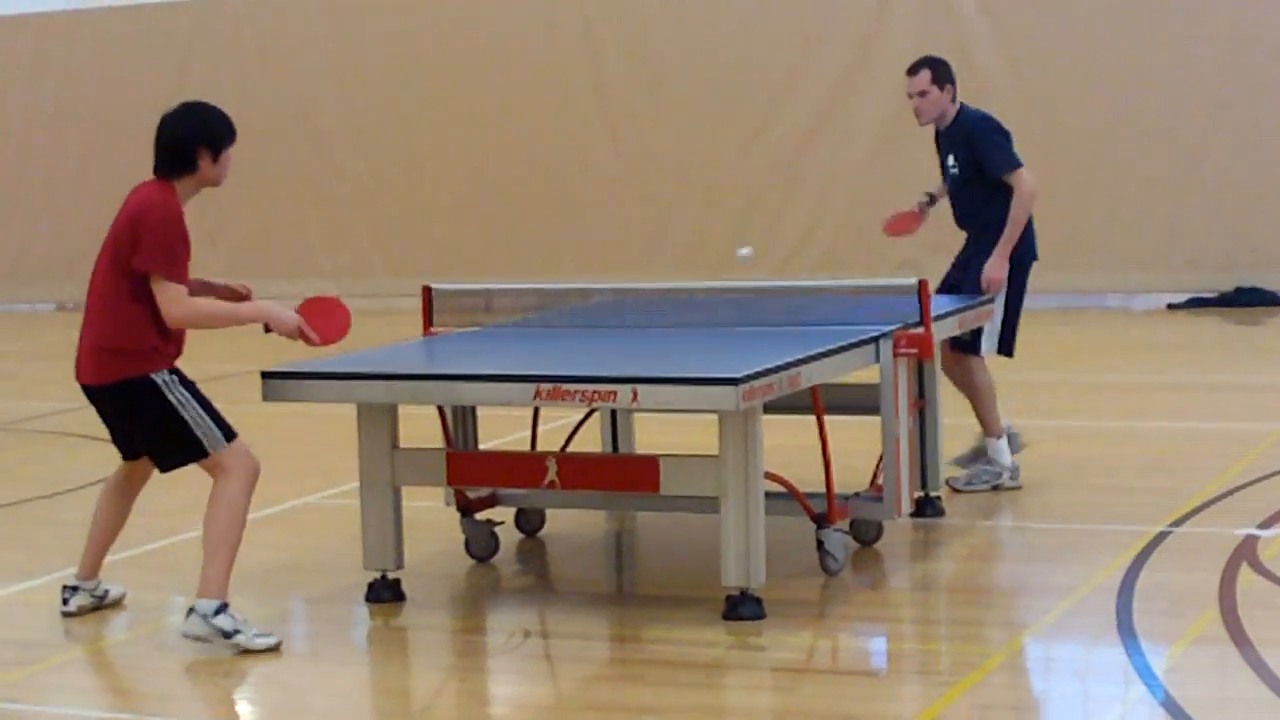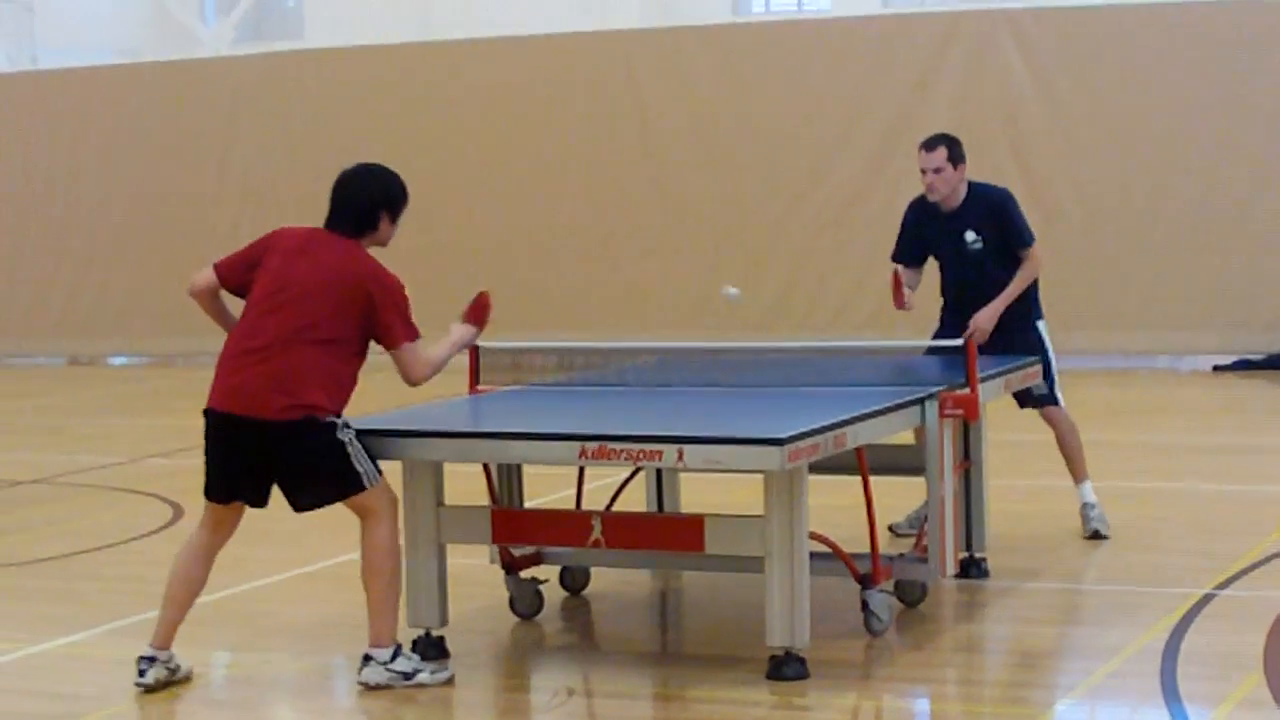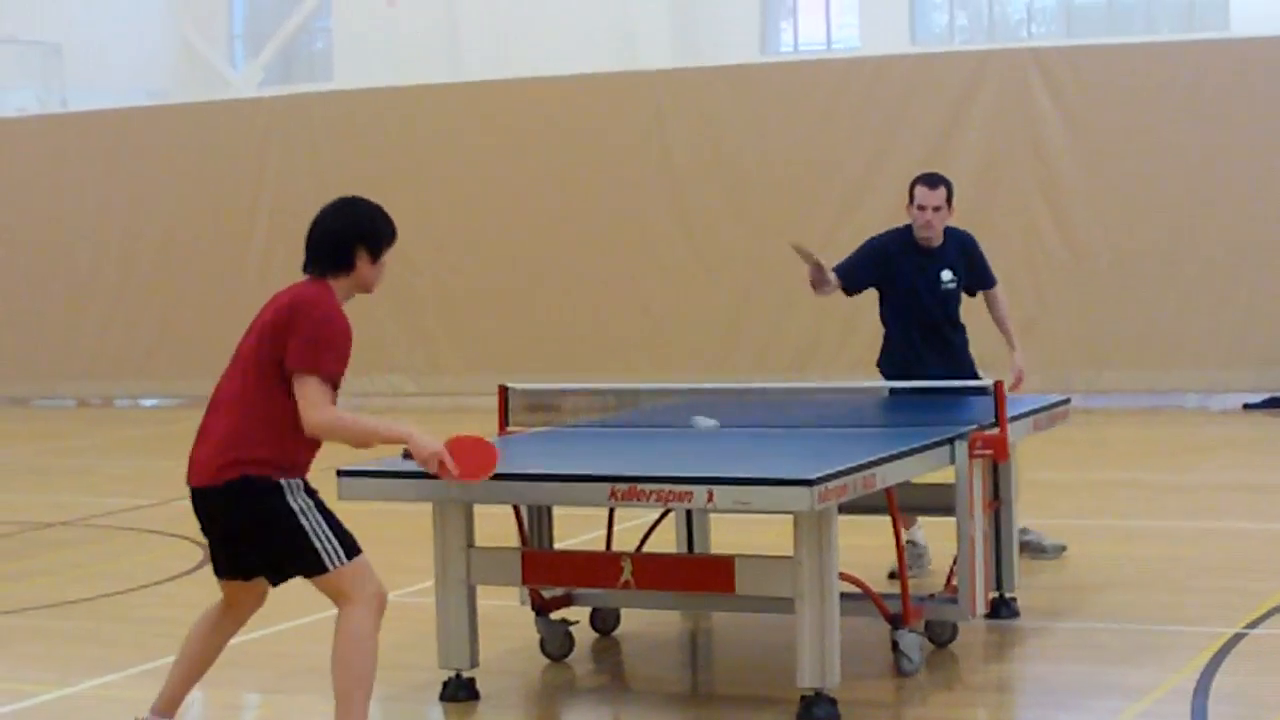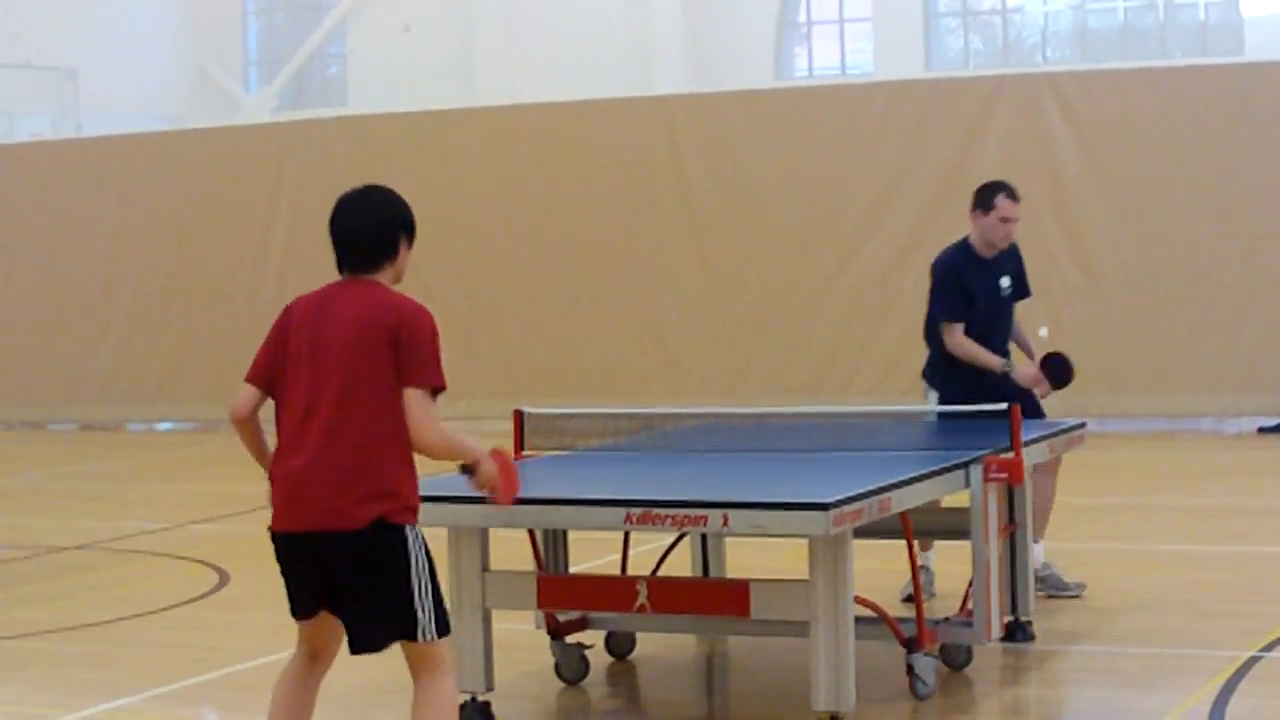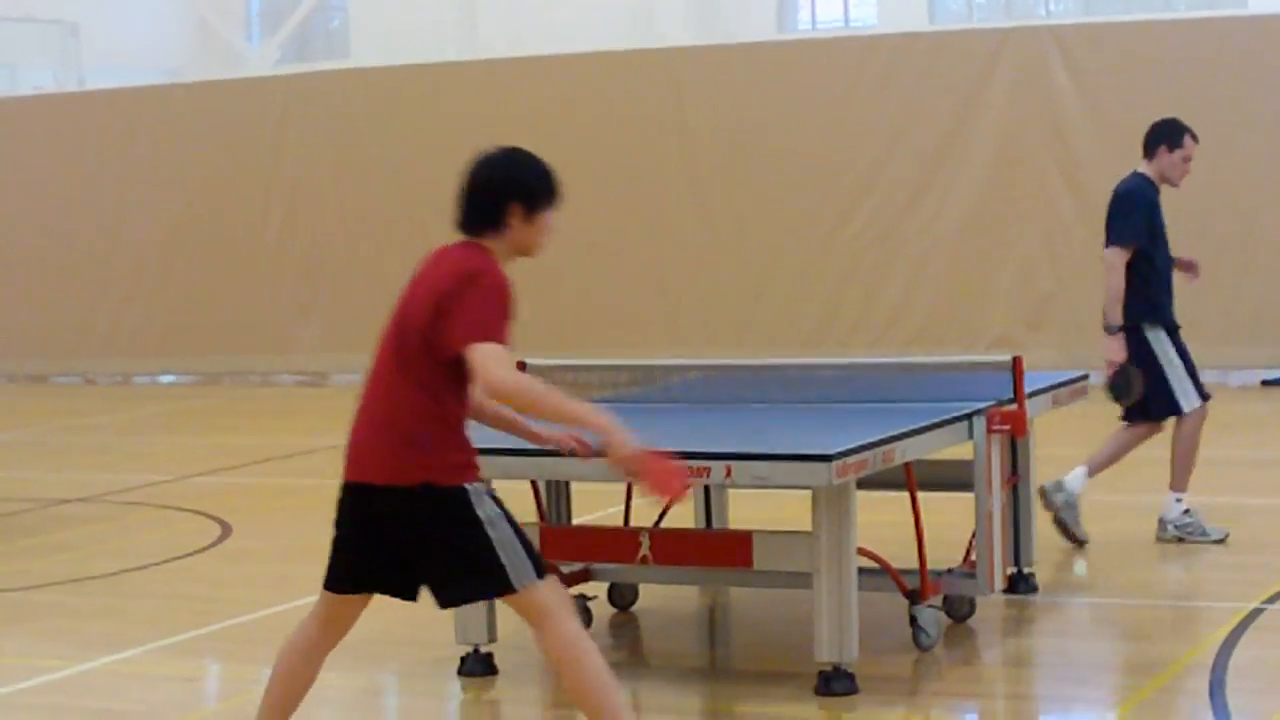
dt=0.7s
person 1, frame 1
left shoulder: (147, 197)
right shoulder: (161, 212)
right elbow: (176, 313)
left wrist: (215, 290)
right wrist: (265, 312)
left hip: (104, 364)
right hip: (134, 368)
left knee: (137, 464)
right knee: (240, 465)
left ankle: (84, 585)
right ankle: (207, 608)
person 1, frame 2
left shoulder: (281, 242)
right shoulder: (378, 281)
left elbow: (201, 287)
right elbow: (416, 372)
right wrist: (459, 337)
left hip: (229, 405)
right hip: (298, 414)
left knee: (215, 528)
right knee: (380, 509)
left ankle: (155, 658)
right ankle: (383, 655)
person 1, frame 3
left shoulder: (288, 302)
right shoulder: (323, 320)
right elbow: (316, 419)
left wrist: (341, 422)
right wrist: (409, 436)
left hip: (215, 470)
right hip: (258, 480)
left knee: (241, 600)
right knee: (365, 597)
person 1, frame 4
left shoulder: (297, 313)
right shoulder: (409, 318)
left elbow: (242, 412)
right elbow: (424, 435)
right wrist: (478, 453)
left hip: (295, 516)
right hip: (374, 517)
left knee: (314, 649)
right knee: (433, 665)
person 1, frame 5
left shoulder: (446, 265)
right shoulder: (480, 278)
right elbow: (494, 380)
left wrist: (532, 432)
right wrist: (596, 420)
left hip: (369, 468)
right hip: (427, 475)
left knee: (332, 616)
right knee: (549, 608)
person 2, frame 1
left shoulder: (978, 128)
right shoulder: (943, 133)
left elbow: (1025, 187)
left wrist: (1001, 256)
right wrist: (932, 198)
left hip: (1000, 256)
right hip: (976, 250)
left knee: (966, 351)
right knee: (937, 341)
left ankle: (1002, 462)
right ankle: (1000, 431)
person 2, frame 2
left shoulder: (996, 202)
right shoulder: (919, 213)
left elbow: (1032, 259)
right elbow: (911, 267)
left wrist: (994, 309)
right wrist: (906, 289)
left hip: (1014, 318)
right hip: (959, 321)
left knee: (1051, 410)
left ankle: (1088, 501)
person 2, frame 3
left shoulder: (963, 245)
right shoulder: (883, 248)
left elbow: (990, 293)
right elbow: (834, 285)
left wrist: (1014, 347)
right wrist: (820, 281)
left hip: (956, 367)
right hip: (903, 373)
left ankle: (1011, 530)
right ankle: (914, 542)
person 2, frame 4
left shoulder: (1010, 255)
right shoulder: (949, 265)
right elbow: (953, 340)
left wrist: (1034, 359)
right wrist: (1010, 371)
left hip: (1002, 378)
right hip: (951, 382)
left knee: (1047, 456)
left ankle: (1036, 565)
right ankle: (924, 566)
person 2, frame 5
left shoulder: (1142, 192)
right shoulder: (1135, 195)
right elbow: (1115, 263)
left wrist: (1170, 263)
right wrist: (1114, 333)
left hip: (1148, 323)
right hip: (1145, 324)
left knee: (1146, 421)
right knee: (1192, 408)
left ankle: (1068, 488)
right ankle: (1175, 513)
